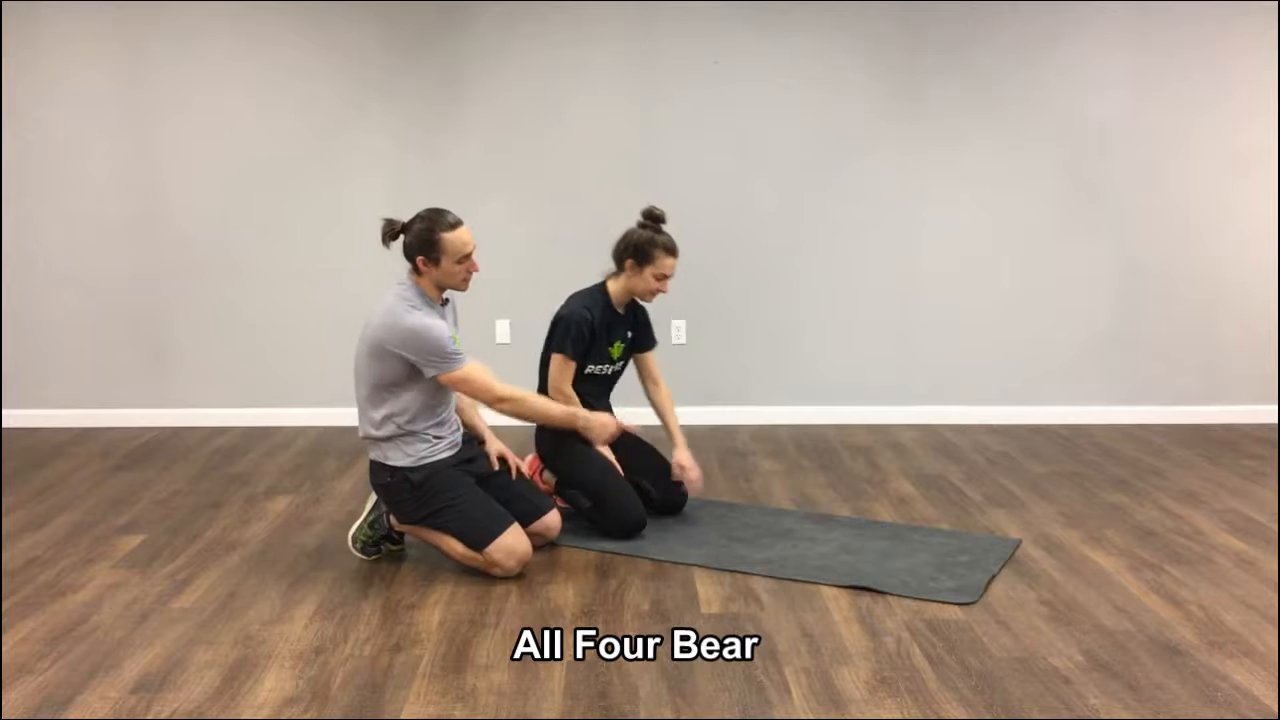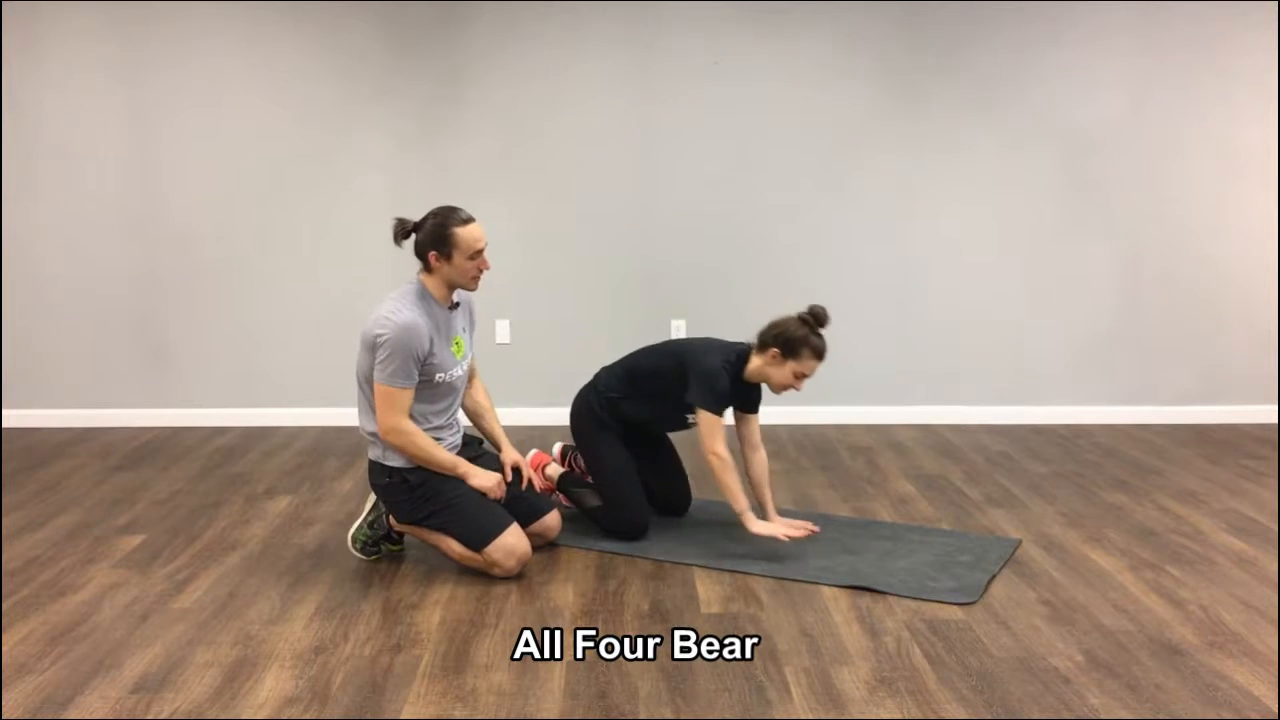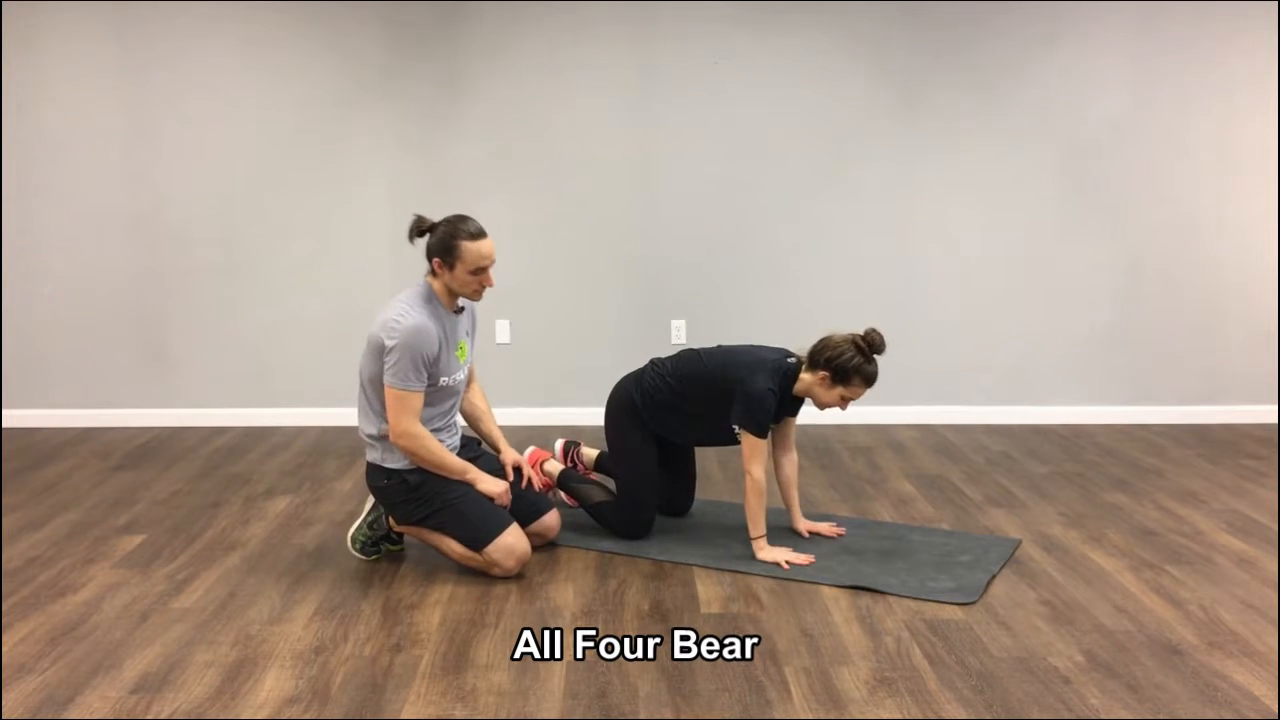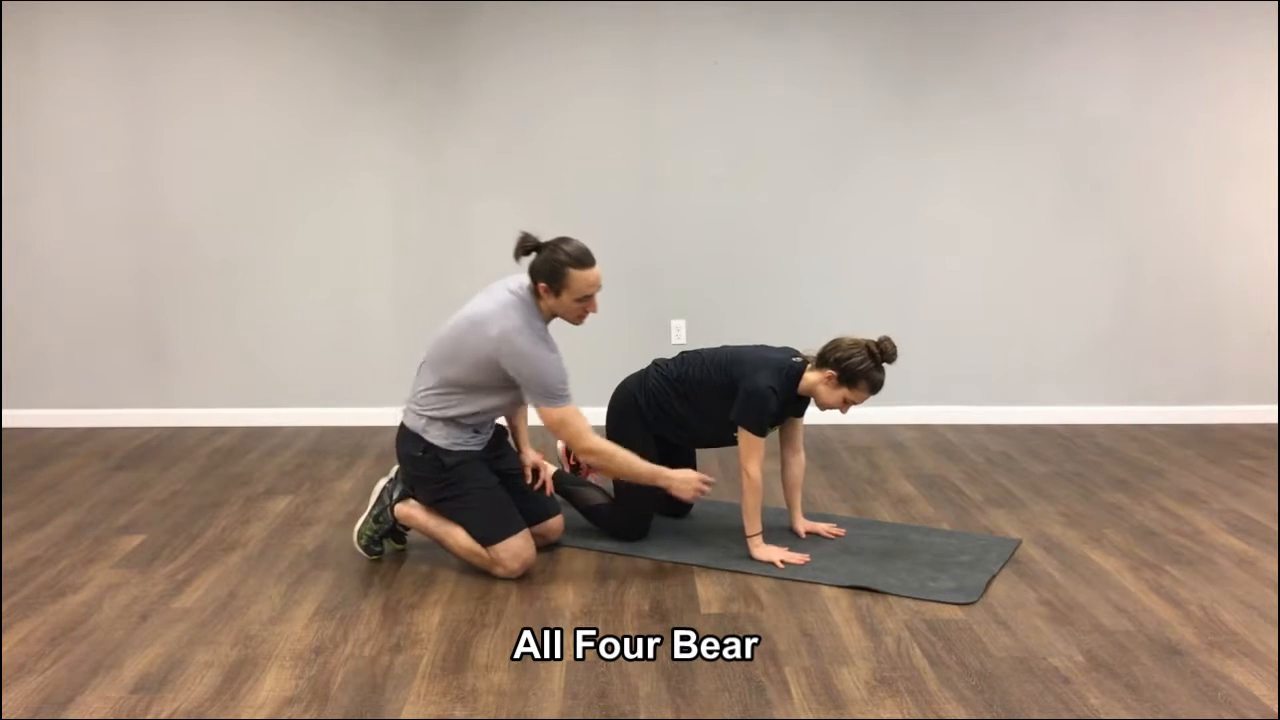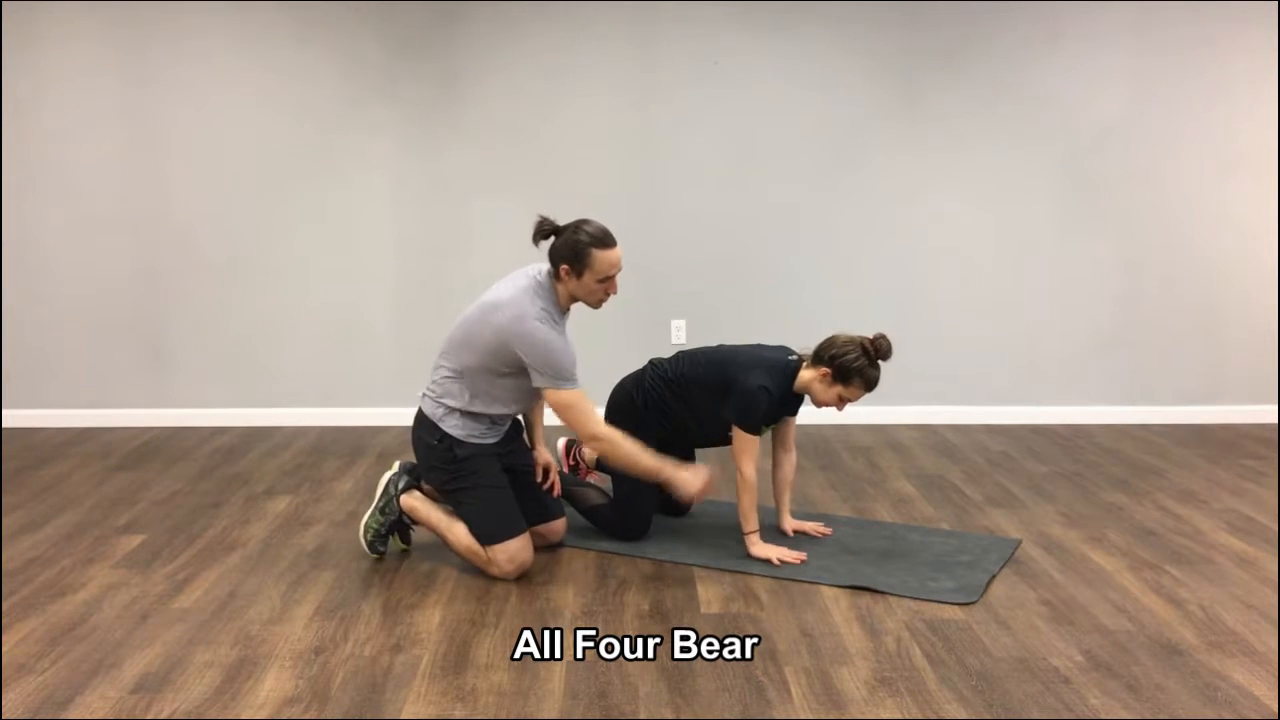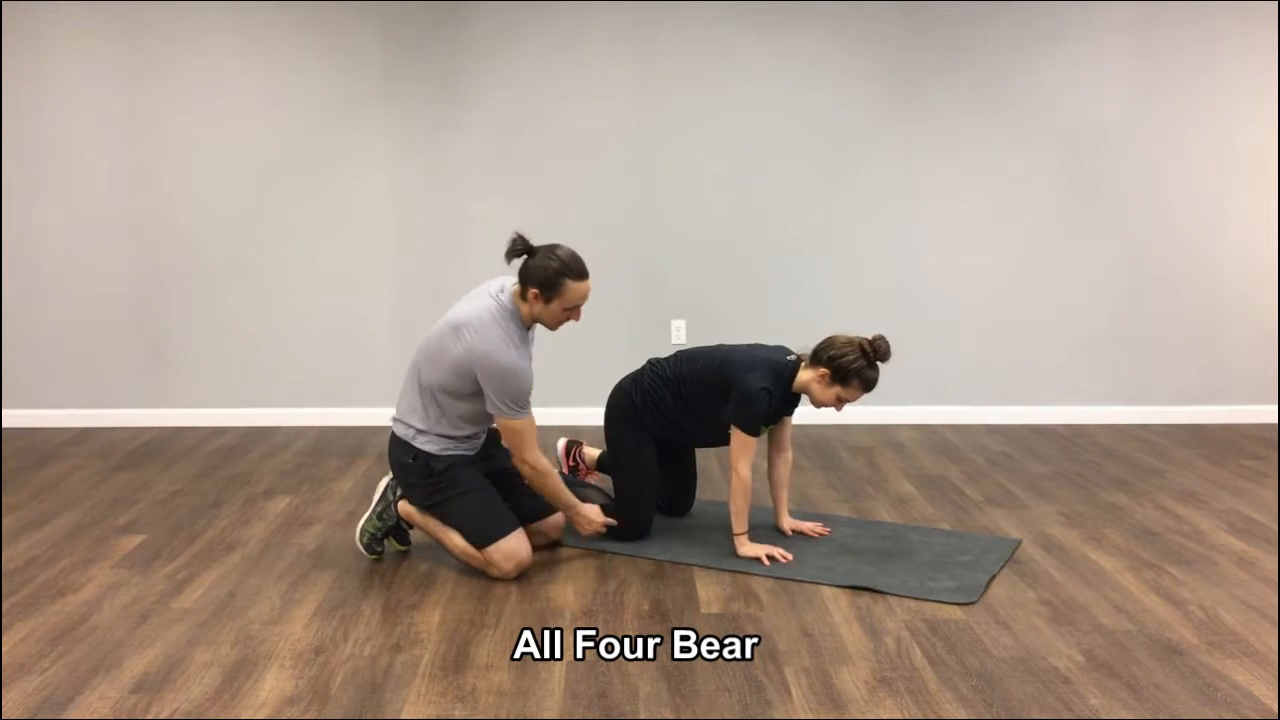
dt=0.7s
person 1, frame 1
left shoulder: (437, 299)
right shoulder: (412, 322)
right elbow: (499, 397)
left wrist: (486, 436)
right wrist: (582, 421)
left hip: (453, 447)
right hip: (412, 468)
left knee: (546, 526)
right knee: (511, 556)
left ankle: (426, 514)
right ankle: (397, 520)
person 1, frame 2
left shoulder: (461, 301)
right shoulder: (403, 324)
right elbow: (393, 428)
left wrist: (503, 446)
right wrist: (468, 472)
left hip: (454, 446)
right hip: (410, 468)
left knee: (547, 525)
right knee: (510, 555)
left ankle: (423, 514)
right ankle: (396, 519)
person 1, frame 3
left shoulder: (463, 306)
right shoulder: (412, 327)
right elbow: (404, 434)
left wrist: (502, 446)
right wrist: (476, 478)
left hip: (451, 447)
right hip: (406, 469)
left knee: (546, 526)
right knee: (510, 556)
left ankle: (429, 514)
right ankle: (396, 518)
person 1, frame 4
left shoulder: (519, 290)
right shoulder: (528, 344)
right elbow: (587, 446)
left wrist: (523, 446)
right wrist: (668, 478)
left hip: (478, 433)
right hip: (438, 446)
left knee: (550, 529)
right knee: (515, 559)
left ankle: (429, 492)
right ankle: (403, 509)
person 1, frame 5
left shoulder: (538, 282)
right shoulder: (534, 326)
right elbow: (594, 433)
left wrist: (536, 444)
right wrist: (674, 474)
left hip: (495, 427)
right hip: (450, 436)
left knee: (550, 529)
right knee: (510, 561)
right ankle: (403, 501)
person 1, frame 6
left shoulder: (506, 292)
right shoulder: (501, 352)
right elbow: (528, 460)
left wrist: (525, 447)
right wrist: (577, 511)
left hip: (473, 440)
right hip: (429, 453)
left knee: (550, 526)
right knee: (512, 559)
left ankle: (429, 500)
right ankle: (405, 507)
person 2, frame 1
left shoulder: (636, 316)
right shoulder: (580, 314)
left elbow: (654, 383)
right elbow: (558, 390)
left wrist: (680, 446)
right wrist: (597, 445)
right hip: (563, 433)
left knee: (672, 498)
right knee: (627, 520)
left ankle: (586, 475)
right ankle: (549, 479)
person 2, frame 2
left shoulder: (747, 380)
right shoulder: (714, 369)
left elbow: (753, 449)
right elbow: (716, 453)
left wrist: (771, 515)
right wrist: (750, 520)
left hip: (638, 422)
right hip: (598, 416)
left knee: (677, 503)
right knee: (632, 524)
left ankle: (580, 461)
right ankle: (551, 473)
person 2, frame 3
left shoulder: (792, 377)
right shoulder: (761, 386)
left elbow: (785, 452)
right elbow: (754, 472)
left wrist: (797, 518)
right wrist: (760, 546)
left hip: (665, 414)
right hip: (633, 408)
left knee: (677, 505)
right knee: (633, 523)
left ankle: (577, 455)
right ankle: (550, 468)
person 2, frame 4
left shoulder: (798, 377)
right shoulder: (765, 385)
left elbow: (793, 453)
right elbow: (750, 470)
left wrist: (797, 518)
right wrist: (756, 544)
left hip: (669, 417)
right hip: (637, 409)
left knee: (677, 507)
right knee: (631, 525)
left ankle: (582, 454)
person 2, frame 5
left shoulder: (793, 375)
right shoulder: (759, 386)
left elbow: (785, 452)
right elbow: (745, 469)
left wrist: (785, 517)
right wrist: (753, 541)
left hip: (669, 417)
right hip: (635, 409)
left knee: (677, 506)
right knee: (632, 524)
left ankle: (585, 455)
person 2, frame 6
left shoulder: (790, 374)
right shoulder: (758, 385)
left elbow: (780, 452)
right elbow: (740, 469)
left wrist: (783, 516)
right wrist: (742, 541)
left hip: (667, 417)
right hip: (635, 410)
left knee: (677, 505)
right knee: (633, 526)
left ankle: (583, 457)
